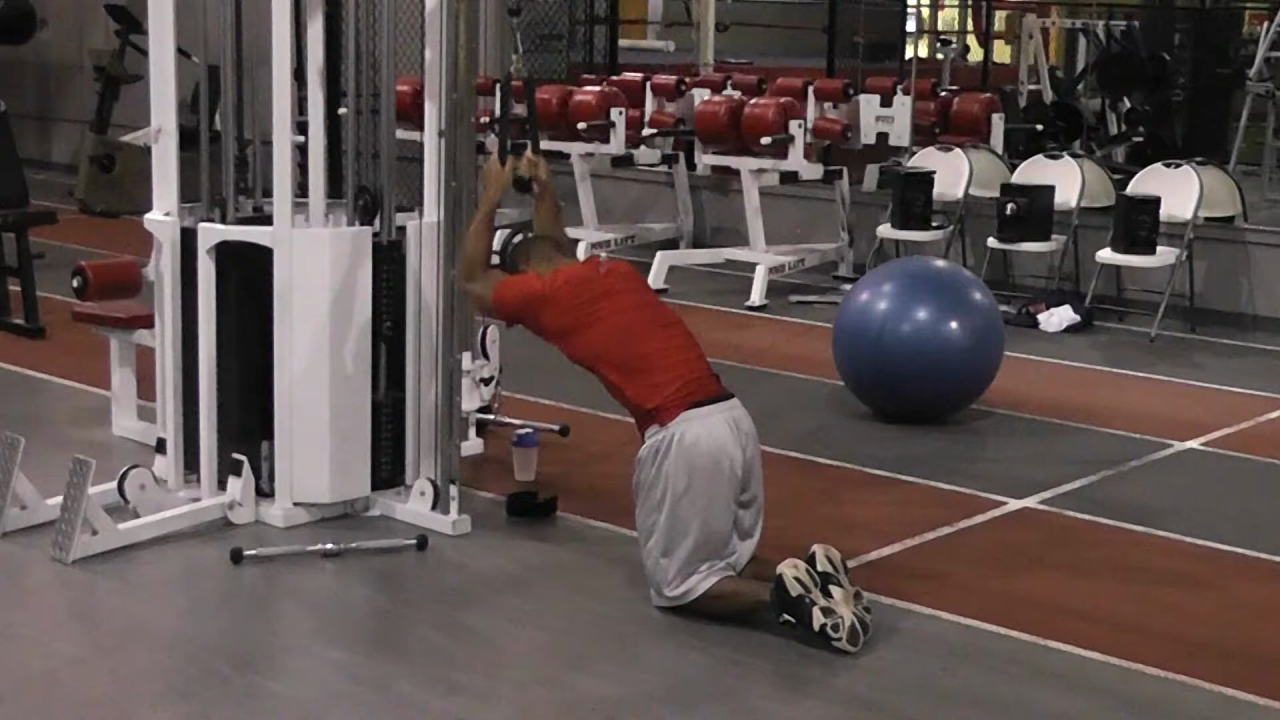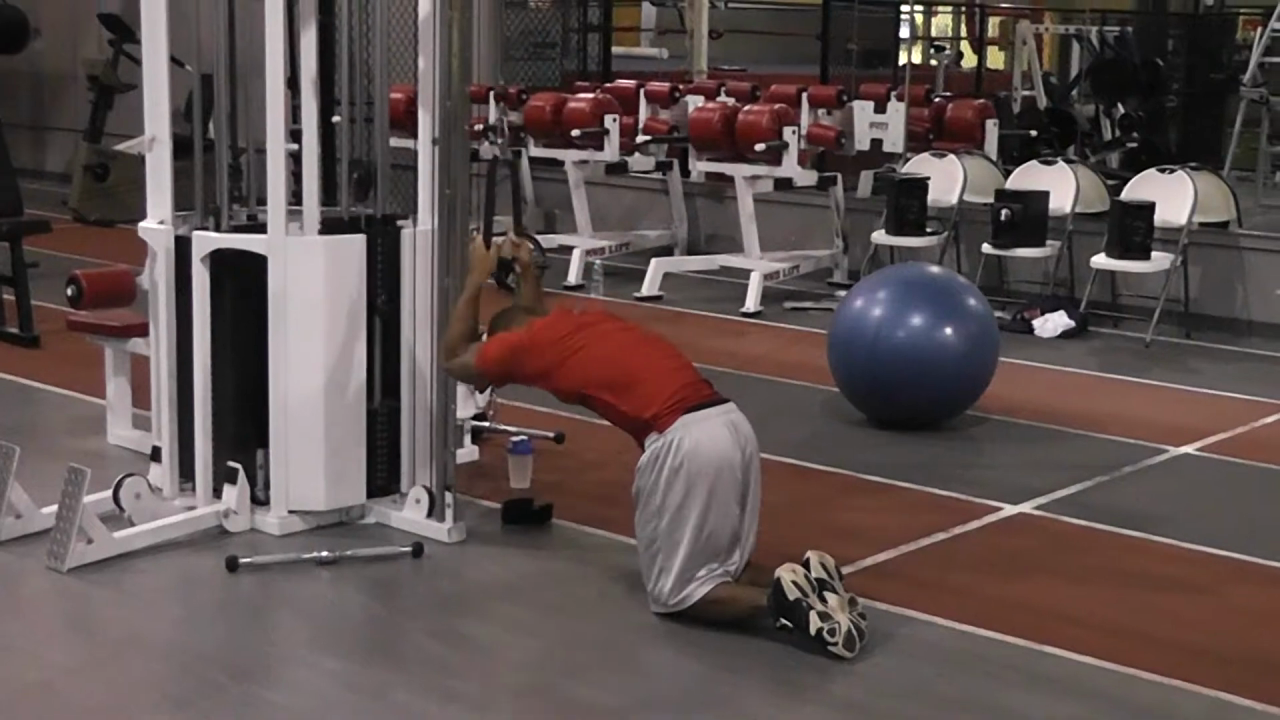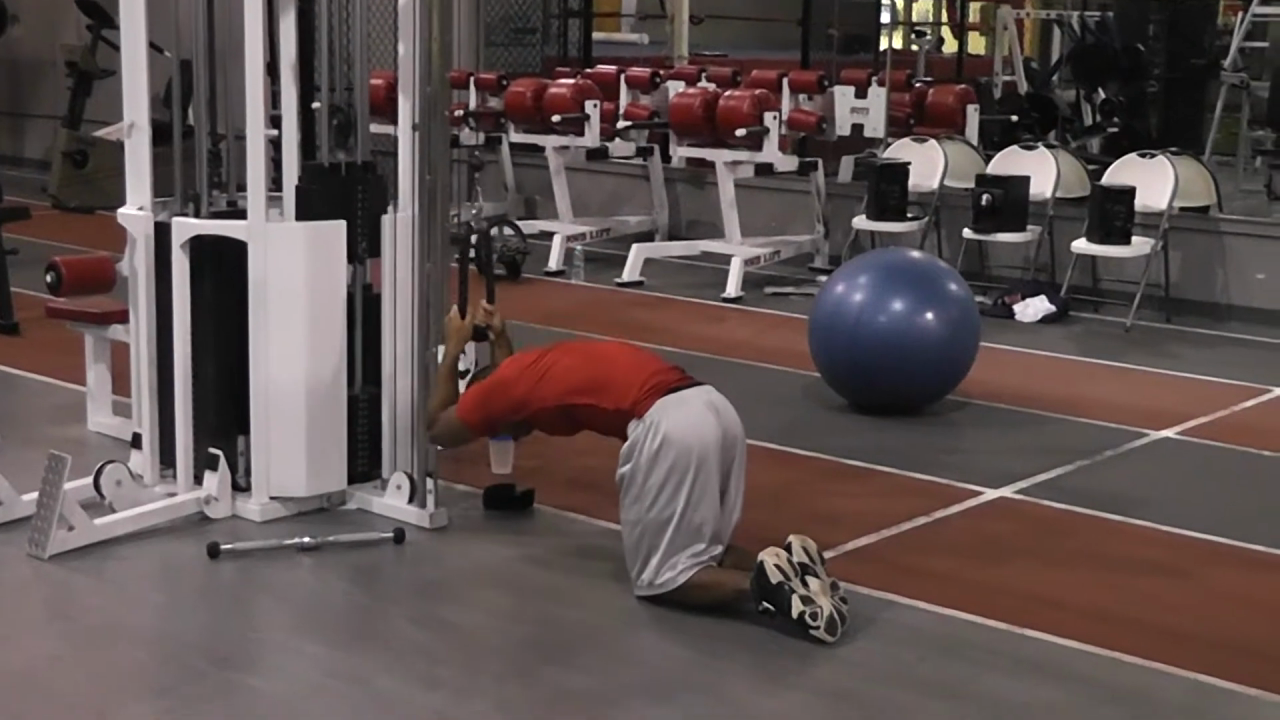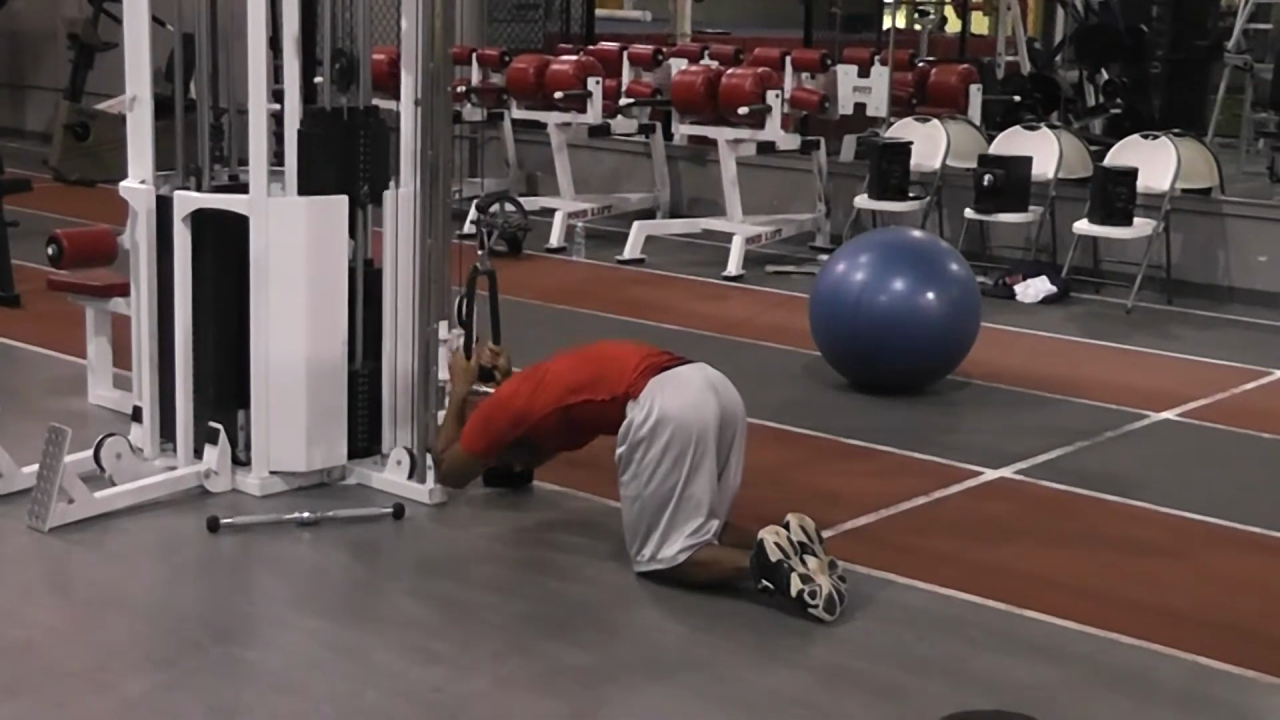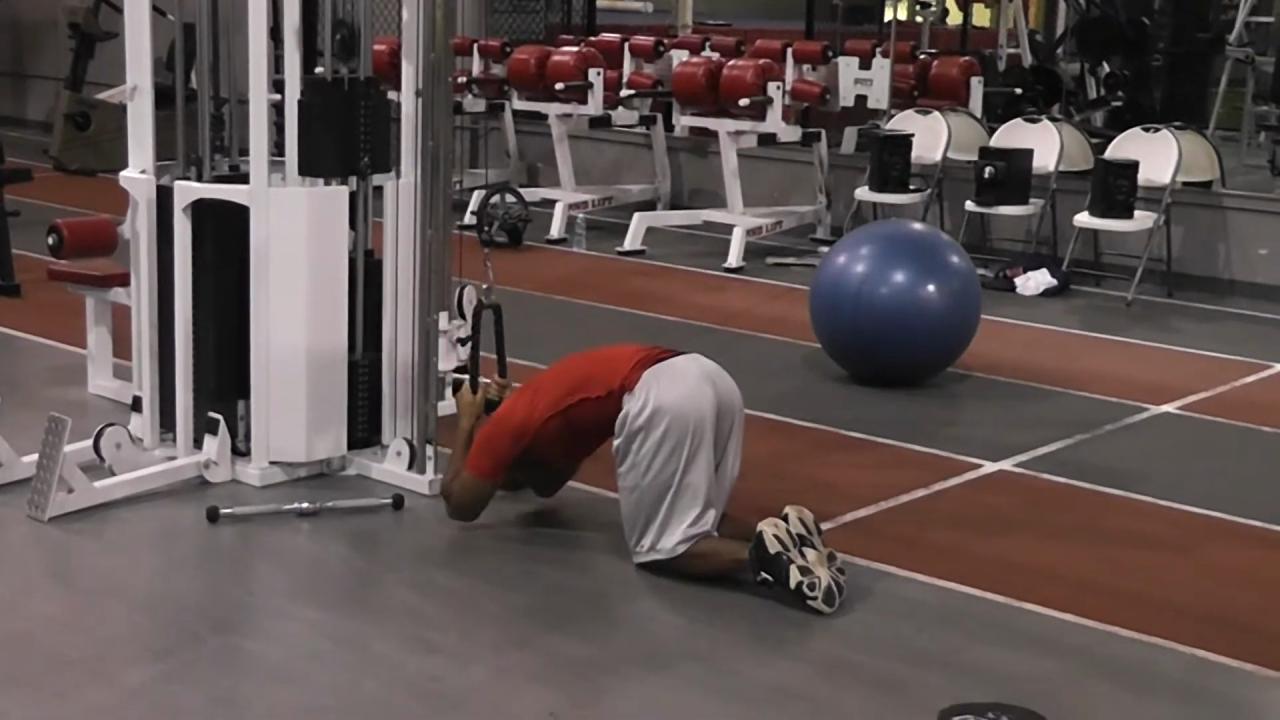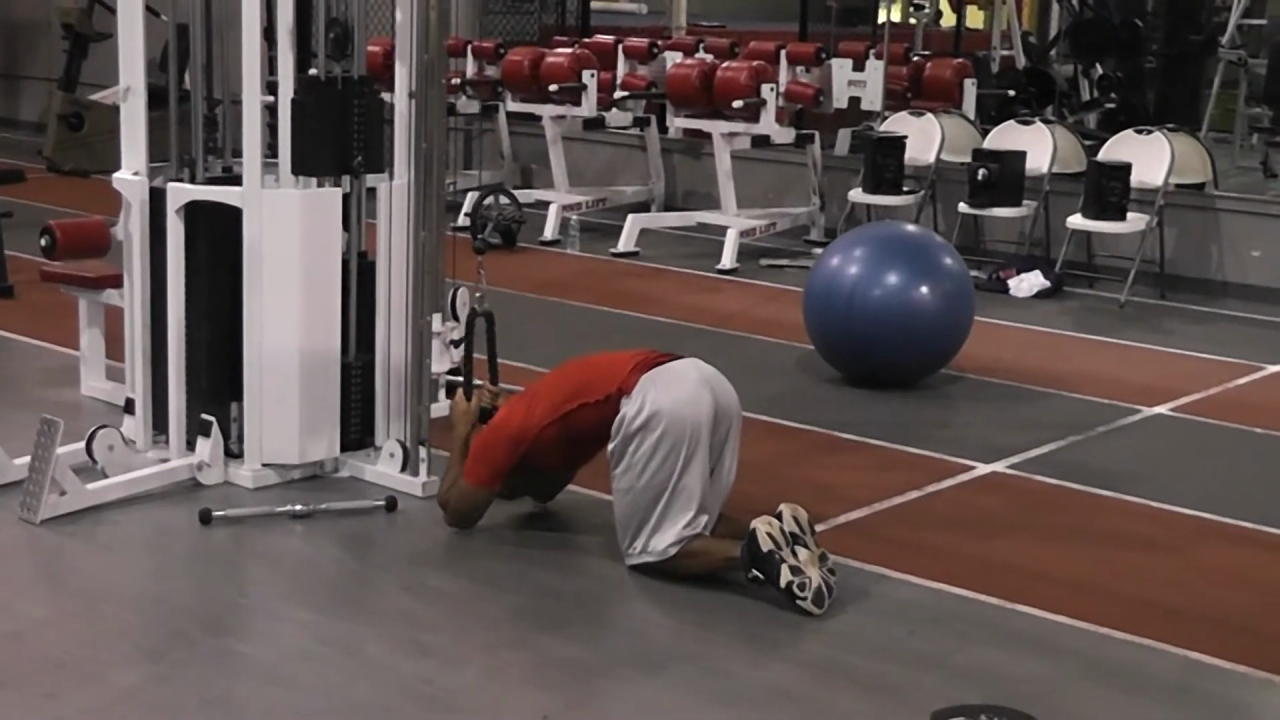
dt=0.5s
person 1, frame 1
left shoulder: (544, 294)
right shoulder: (616, 271)
left elbow: (473, 279)
left wrist: (490, 199)
right wrist: (544, 193)
left hip: (681, 438)
right hip: (733, 419)
left knee: (676, 588)
right knee: (726, 562)
left ankle: (781, 594)
right ankle: (807, 571)
person 1, frame 2
left shoulder: (526, 344)
right shoulder: (586, 317)
left elbow: (456, 360)
left wrist: (477, 278)
right wrist: (527, 273)
left hip: (682, 443)
right hip: (731, 423)
left knee: (674, 595)
right knee: (719, 568)
left ankle: (777, 598)
right ankle: (802, 577)
person 1, frame 3
left shoulder: (503, 386)
right shoulder: (542, 363)
left elbow: (439, 431)
left wrist: (453, 349)
right wrist: (500, 340)
left hip: (668, 427)
right hip: (714, 407)
left knee: (659, 579)
right knee: (698, 553)
left ankle: (762, 583)
right ankle: (786, 560)
person 1, frame 4
left shoulder: (503, 406)
right shoulder: (538, 384)
left elbow: (448, 471)
left wrist: (460, 390)
left hip: (664, 407)
right hip: (712, 385)
left knee: (659, 557)
right knee: (698, 530)
left ankle: (760, 561)
right ankle: (783, 538)
person 1, frame 5
left shoulder: (505, 426)
right shoulder: (542, 404)
left elbow: (458, 504)
right elbow: (549, 483)
left wrist: (466, 423)
left hip: (661, 399)
right hip: (709, 377)
left knee: (659, 549)
right knee: (695, 521)
left ankle: (760, 554)
right ankle: (781, 530)
person 1, frame 6
left shoulder: (503, 432)
right shoulder: (536, 410)
left elbow: (455, 512)
right elbow: (546, 489)
left wrist: (462, 431)
left hip: (658, 402)
right hip: (706, 380)
left knee: (651, 550)
right knee: (691, 520)
left ankle: (752, 551)
right ankle: (775, 528)
